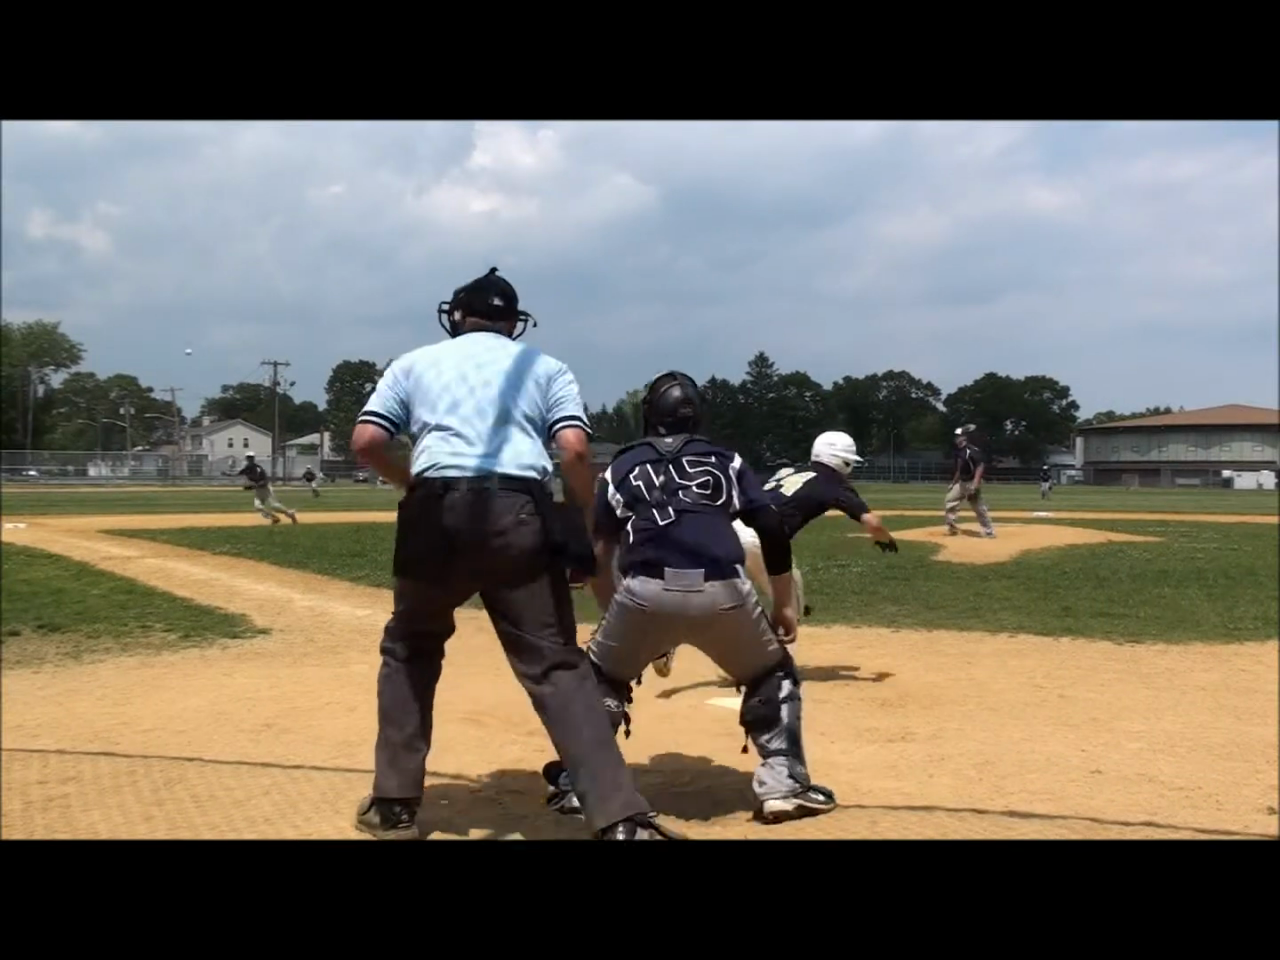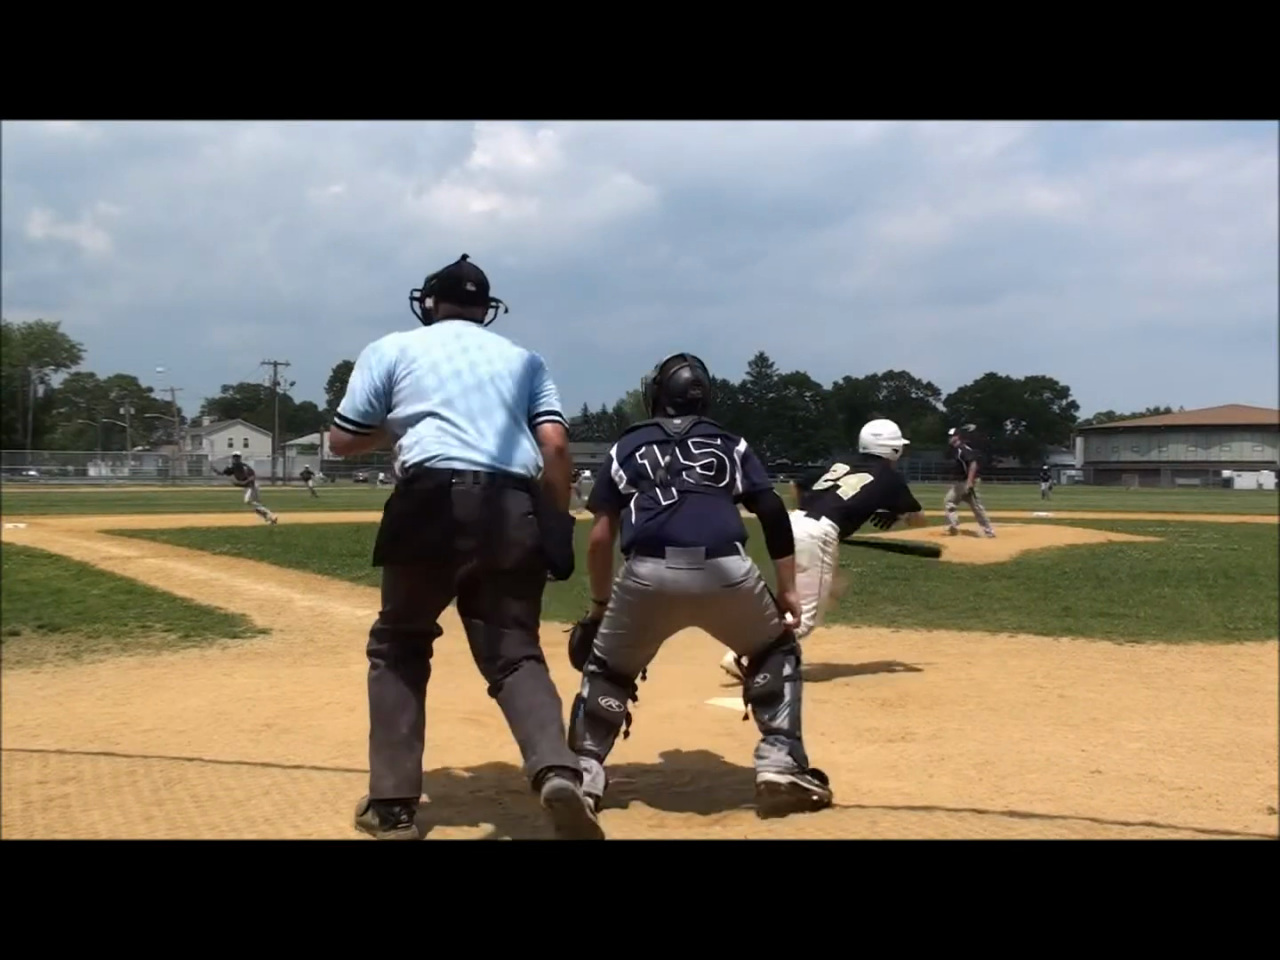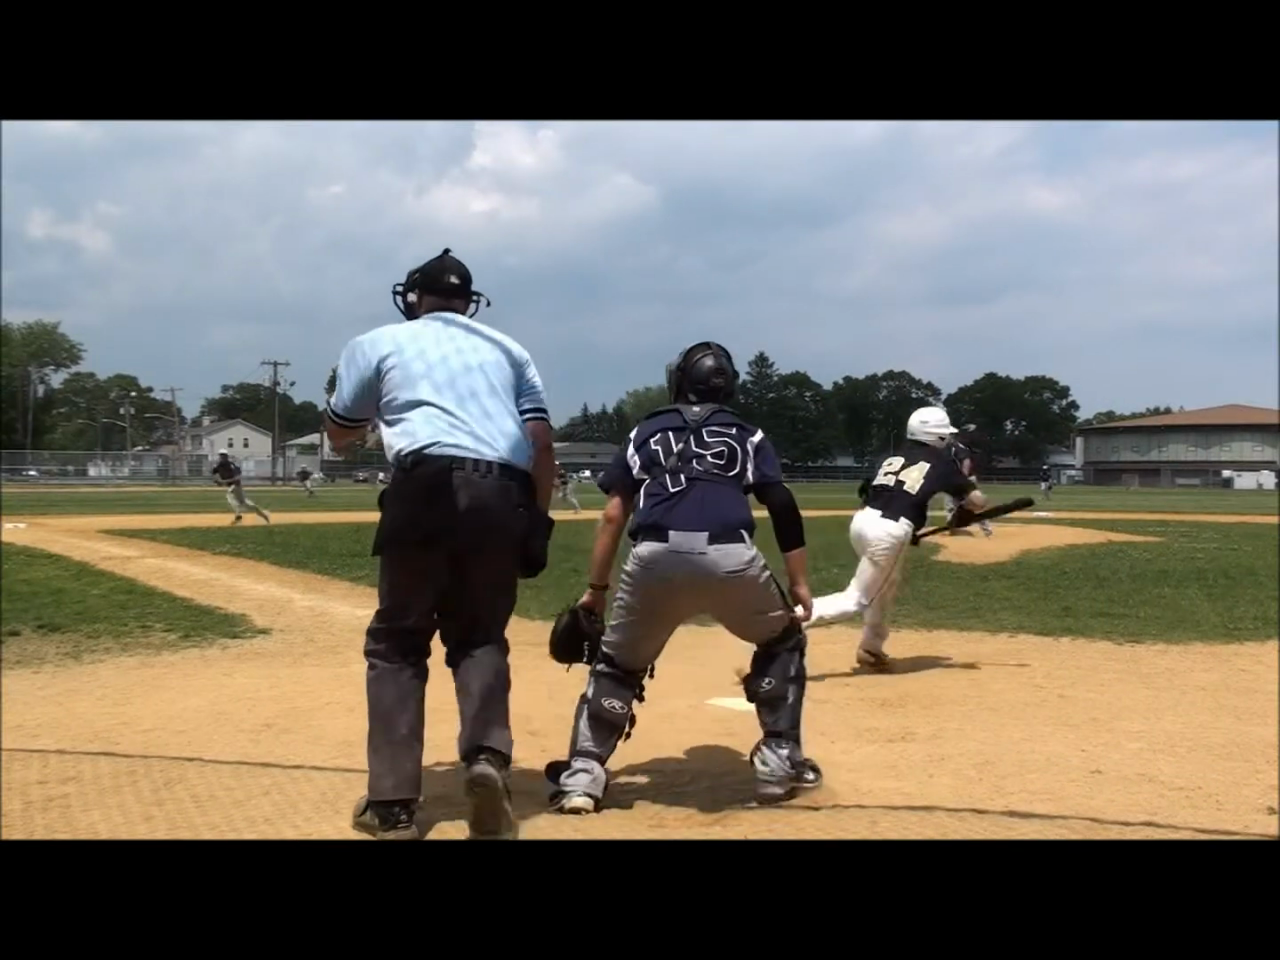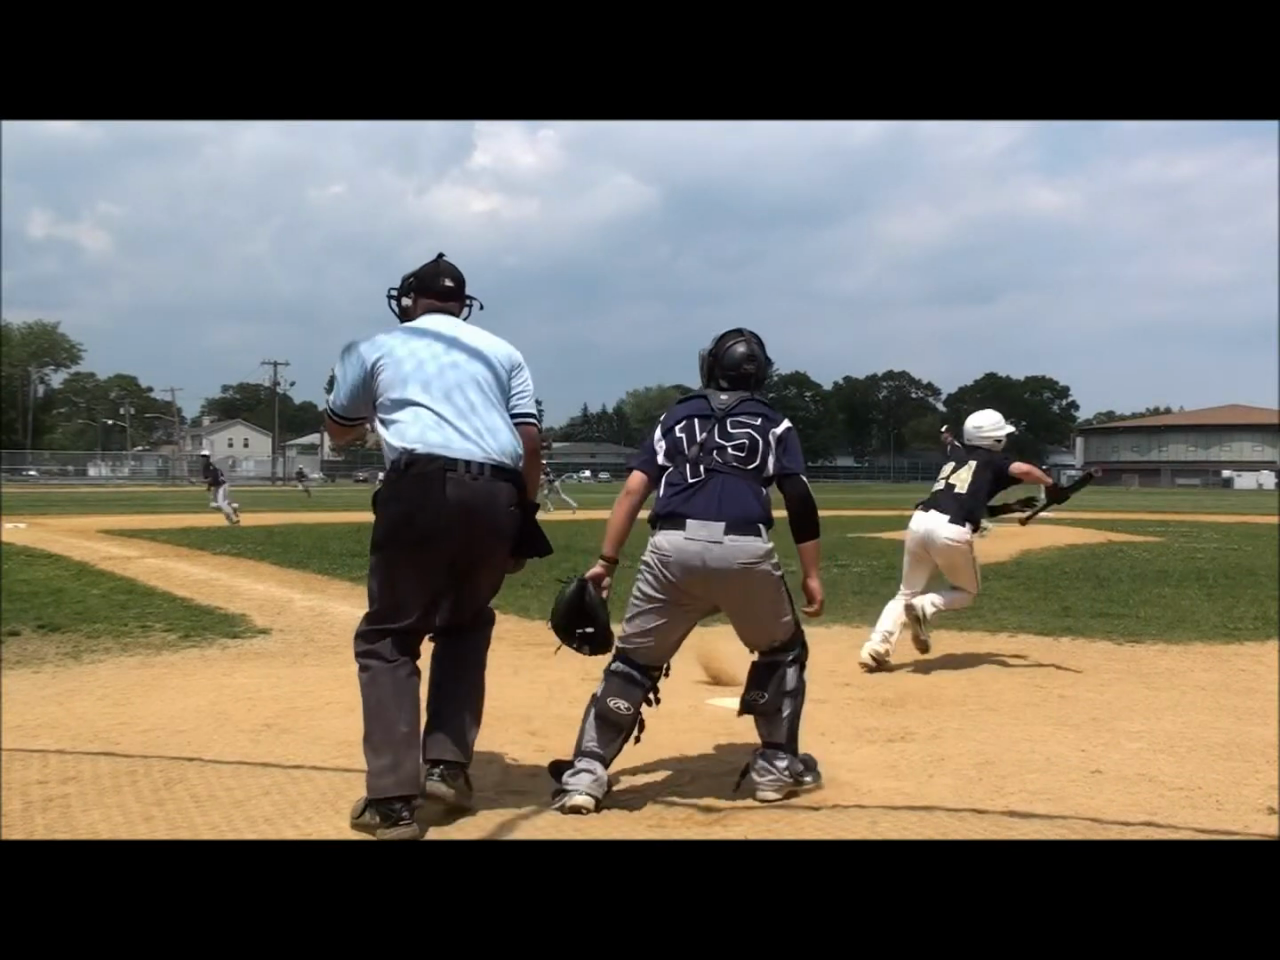
dt=0.1s
person 1, frame 1
left shoulder: (415, 362)
right shoulder: (548, 368)
left elbow: (366, 443)
right elbow: (576, 451)
right wrist: (588, 536)
left hip: (439, 512)
right hip: (522, 512)
left knee: (408, 650)
right knee: (556, 664)
left ankle: (395, 805)
right ankle: (623, 820)
person 1, frame 2
left shoulder: (389, 349)
right shoulder: (523, 358)
left elbow: (342, 442)
right elbow: (556, 446)
right wrist: (554, 526)
left hip: (429, 498)
right hip: (506, 508)
left knee: (396, 647)
right knee: (514, 655)
left ankle: (393, 805)
right ankle: (557, 773)
person 1, frame 3
left shoulder: (378, 342)
right shoulder: (508, 349)
left elbow: (339, 434)
right elbow: (541, 441)
right wrist: (536, 518)
left hip: (428, 491)
right hip: (505, 495)
left knee: (397, 641)
right knee: (479, 641)
left ankle: (395, 803)
right ankle: (485, 759)
person 1, frame 4
left shoulder: (372, 345)
right shoulder: (501, 351)
left elbow: (340, 430)
right elbow: (530, 443)
right wrist: (524, 516)
left hip: (421, 492)
right hip: (496, 495)
left knee: (388, 640)
right knee: (464, 630)
left ankle: (393, 801)
right ankle: (448, 765)
person 2, frame 1
left shoulder: (621, 466)
right shoulder: (725, 460)
left elbow: (600, 556)
right elbow: (772, 529)
left wrist: (609, 615)
right wrist: (784, 606)
left hip: (645, 591)
right hip: (722, 590)
left knee: (603, 675)
right knee: (773, 676)
left ankle: (578, 782)
right ankle: (782, 784)
person 2, frame 2
left shoulder: (626, 446)
right shoulder: (730, 443)
left elbow: (600, 535)
right elbow: (773, 514)
left wrist: (600, 603)
right wrist: (787, 588)
left hip: (648, 572)
right hip: (725, 571)
left knee: (605, 670)
right knee: (777, 650)
left ankle: (582, 776)
right ankle: (780, 763)
person 2, frame 3
left shoulder: (647, 431)
right shoulder: (746, 433)
left elbow: (614, 512)
right elbow: (783, 507)
left wrist: (595, 583)
right wrist: (799, 581)
left hip: (653, 557)
right hip: (730, 557)
left knee: (616, 666)
right knee: (782, 643)
left ankle: (582, 777)
right ankle: (778, 763)
person 2, frame 4
left shoulder: (674, 417)
right shoulder: (772, 422)
left elbow: (633, 488)
right elbow: (800, 499)
left wrist: (606, 561)
right wrist: (811, 575)
left hip: (672, 548)
right hip: (745, 549)
left knee: (633, 664)
right knee: (782, 651)
left ankle: (584, 776)
right ankle: (775, 768)
person 3, frame 1
left shoulder: (789, 472)
right shoulder: (835, 482)
right elbow: (870, 521)
right wrist: (886, 539)
left hip: (736, 530)
right hip: (758, 538)
person 3, frame 2
left shoulder: (839, 464)
right shoulder: (891, 478)
left elbow: (798, 487)
right elbow: (917, 519)
right wrist: (892, 515)
left hip: (794, 523)
right hip: (817, 533)
right knee: (806, 615)
right ankle: (739, 656)
person 3, frame 3
left shoulder: (891, 458)
right shoulder: (943, 462)
right elbow: (977, 501)
right wrist: (967, 506)
left hip: (861, 522)
right hip: (890, 531)
left knee: (885, 588)
right knee: (855, 602)
left ankle: (871, 649)
person 3, frame 4
left shoulder: (954, 460)
right shoulder: (994, 461)
right elbow: (1020, 468)
left wrist: (1006, 508)
right wrist: (1050, 484)
left hip: (921, 523)
right hip: (952, 532)
left knee: (907, 594)
right knee: (966, 592)
left ankle: (875, 650)
right ankle: (922, 607)
